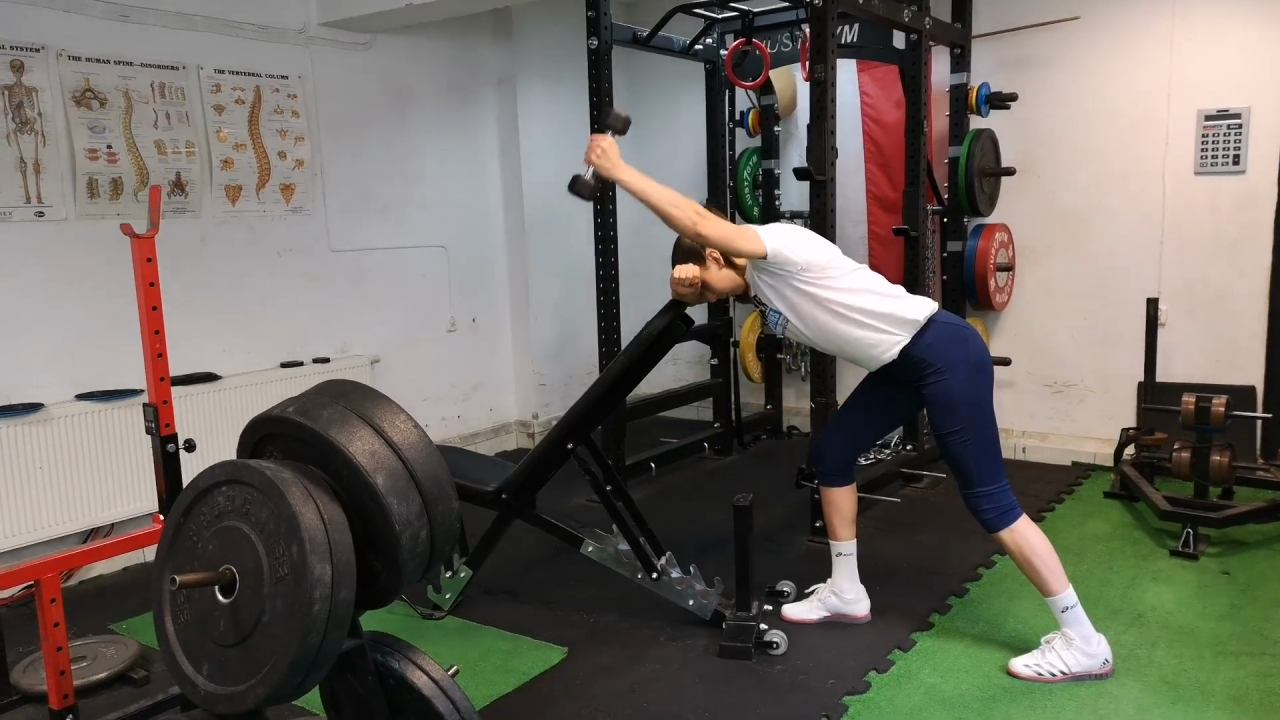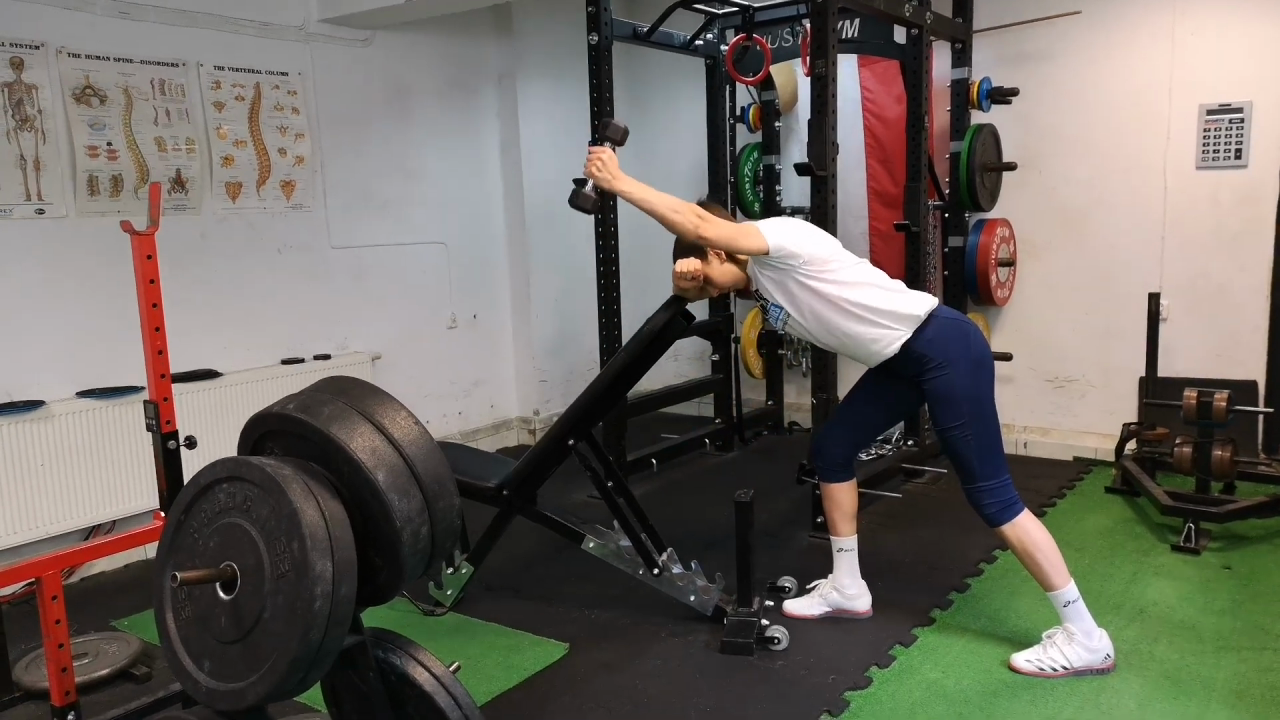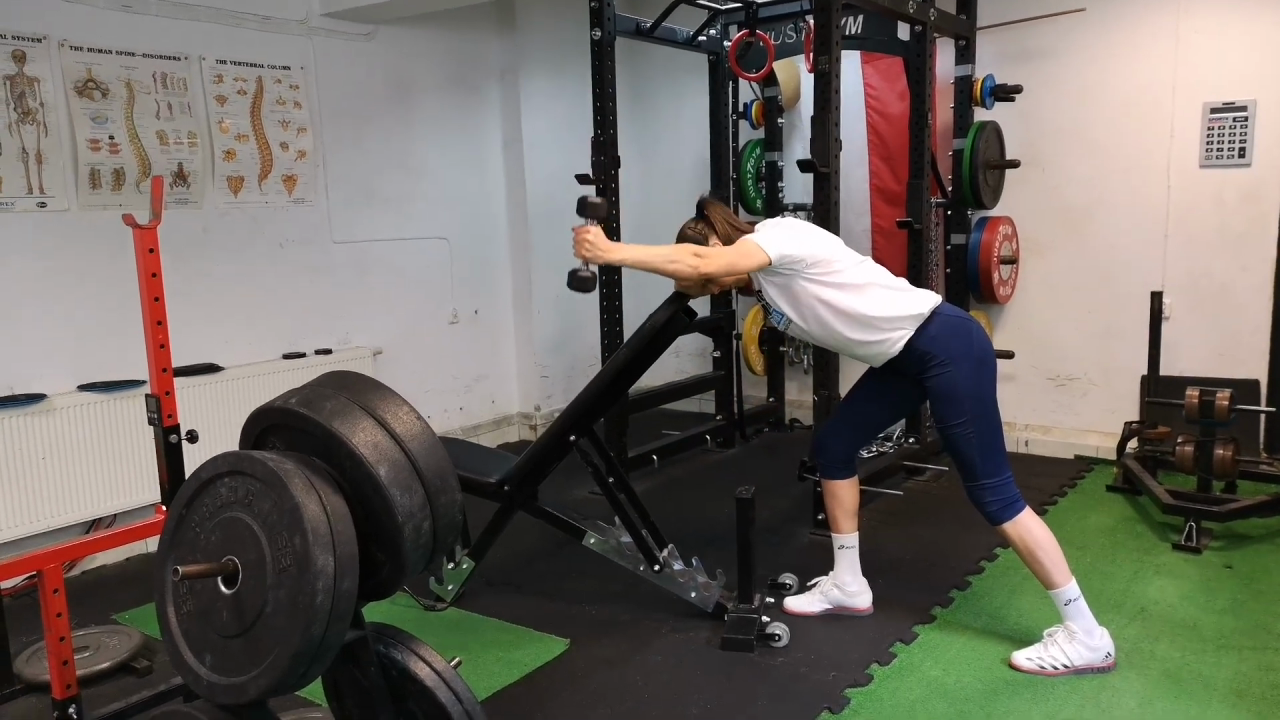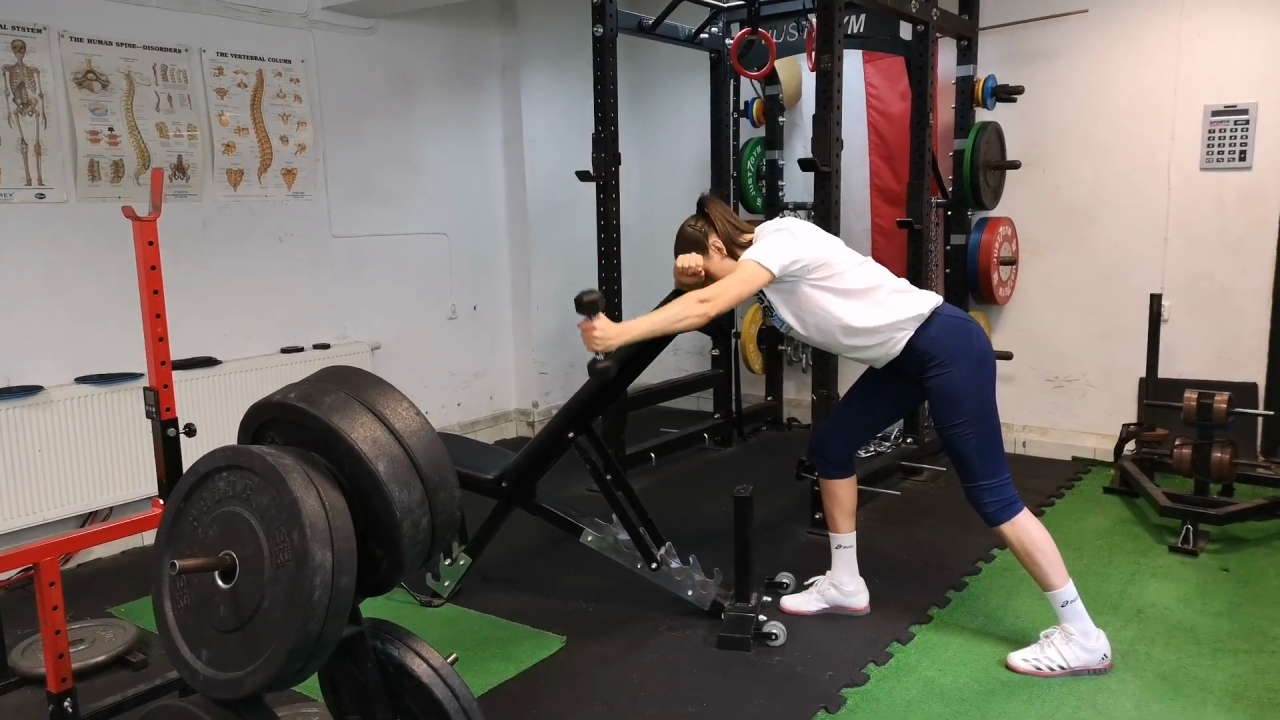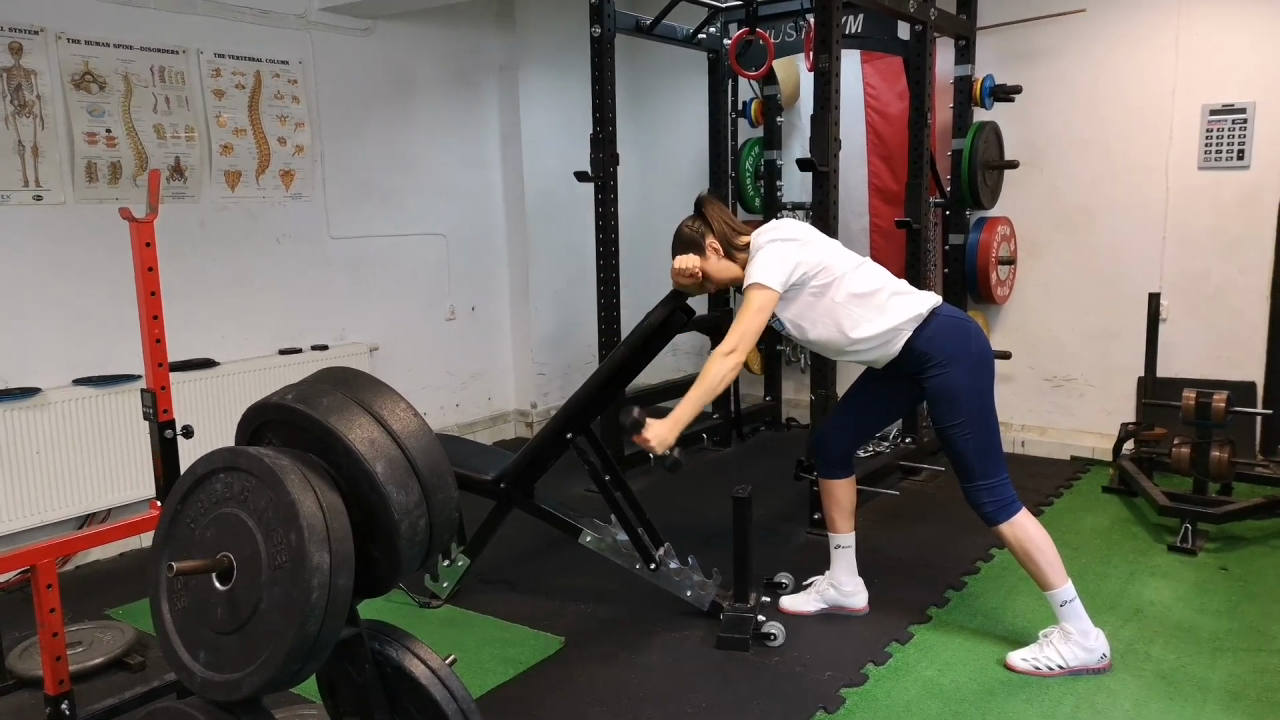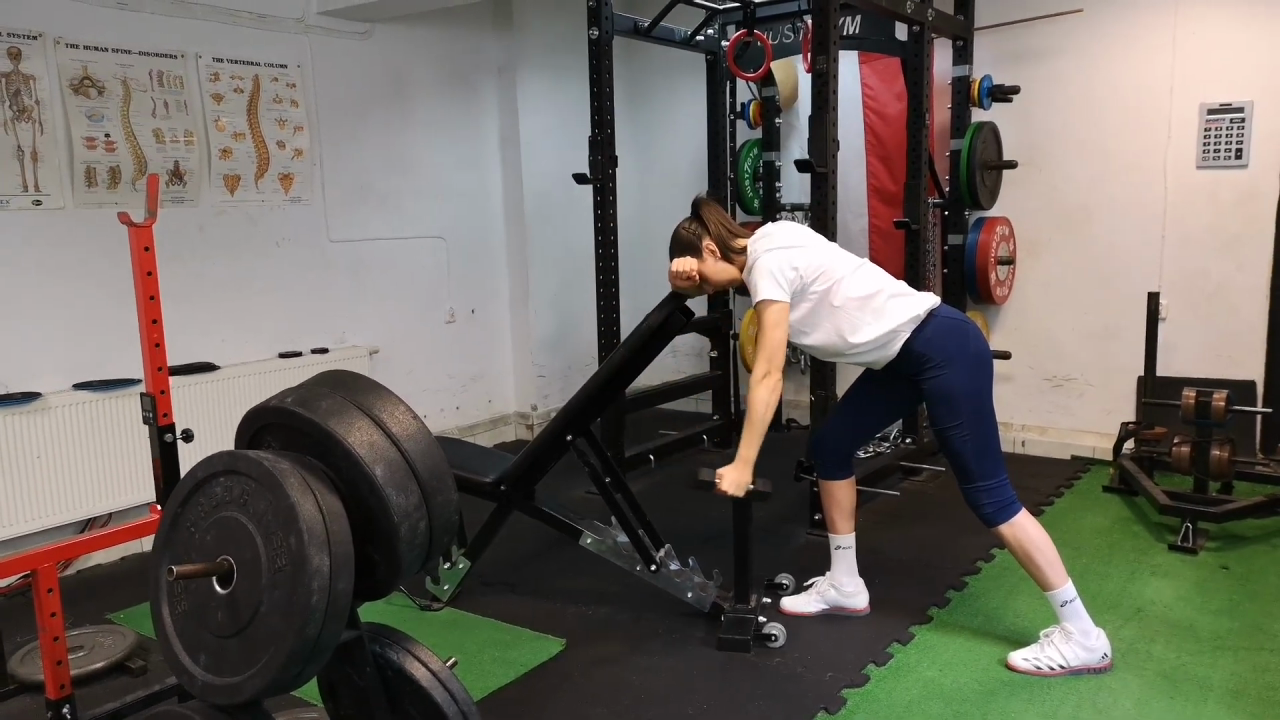
dt=0.5s
person 1, frame 1
left shoulder: (778, 246)
right shoulder: (759, 282)
left elbow: (701, 226)
left wrist: (617, 171)
right wrist: (686, 284)
left hip: (943, 354)
right hip: (904, 363)
left knee: (988, 500)
right knee: (832, 453)
left ankle: (1083, 641)
right ankle: (846, 591)
person 1, frame 2
left shoulder: (777, 238)
right shoulder: (758, 280)
left elbow: (699, 225)
right elbow: (691, 287)
left wrist: (617, 183)
right wrist: (687, 277)
left hip: (945, 348)
right hip: (901, 360)
left knee: (990, 494)
right knee: (831, 449)
left ankle: (1085, 637)
right ankle: (847, 587)
person 1, frame 3
left shoulder: (779, 236)
right shoulder: (758, 271)
left elbow: (699, 262)
left wrist: (610, 251)
right wrist: (688, 278)
left hip: (946, 345)
right hip: (904, 356)
left knee: (991, 491)
right knee: (832, 447)
left ankle: (1086, 635)
right ankle: (848, 585)
person 1, frame 4
left shoulder: (777, 243)
right shoulder: (763, 257)
left elbow: (709, 307)
right elbow: (702, 292)
left wrist: (622, 333)
right wrist: (690, 270)
left hip: (946, 346)
right hip: (902, 356)
left knee: (990, 493)
right knee: (830, 447)
left ankle: (1082, 637)
right ankle: (845, 585)
person 1, frame 5
left shoulder: (772, 251)
right shoulder: (762, 252)
left elbow: (732, 353)
right elbow: (691, 282)
left wrist: (671, 426)
right wrist: (687, 272)
left hip: (944, 347)
right hip: (903, 355)
left knee: (988, 493)
right knee: (830, 446)
left ankle: (1081, 637)
right ankle: (844, 585)
person 1, frame 6
left shoulder: (768, 260)
right shoulder: (762, 250)
left elbow: (768, 374)
right elbow: (687, 284)
left wrist: (742, 466)
right wrist: (685, 275)
left hip: (944, 348)
right hip: (902, 356)
left knee: (987, 494)
right knee: (830, 446)
left ankle: (1083, 637)
right ankle: (845, 586)
